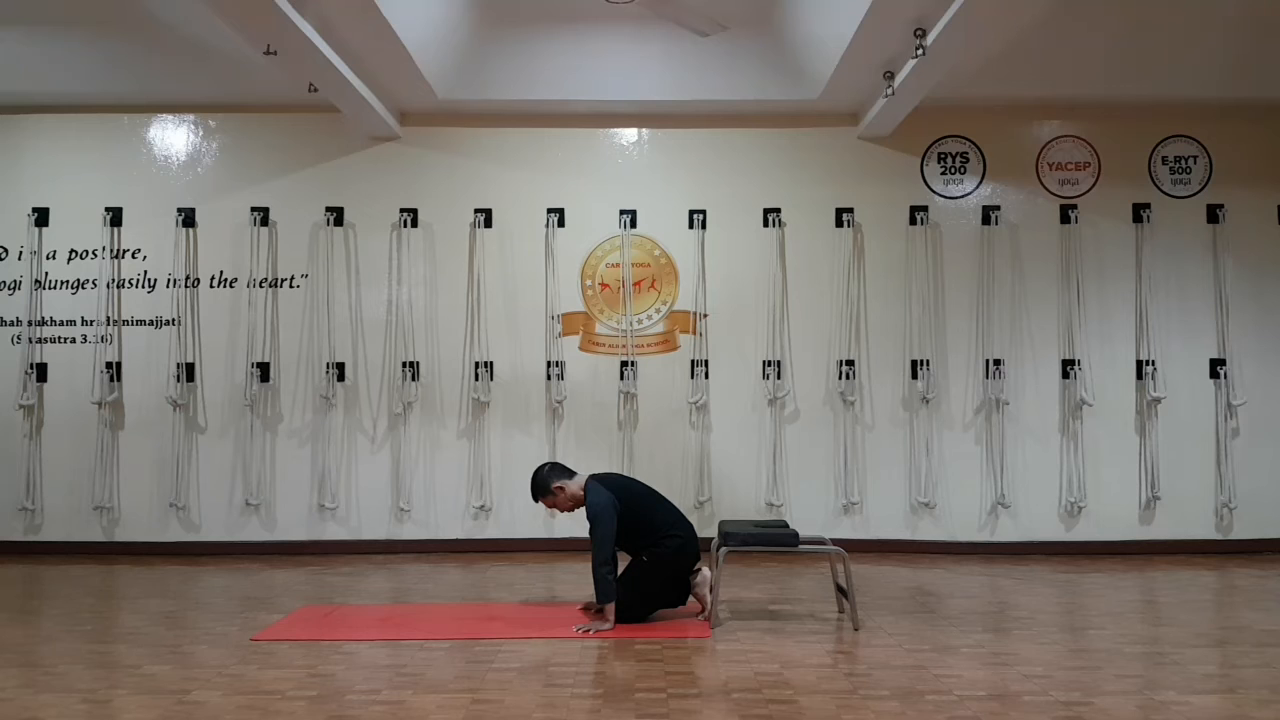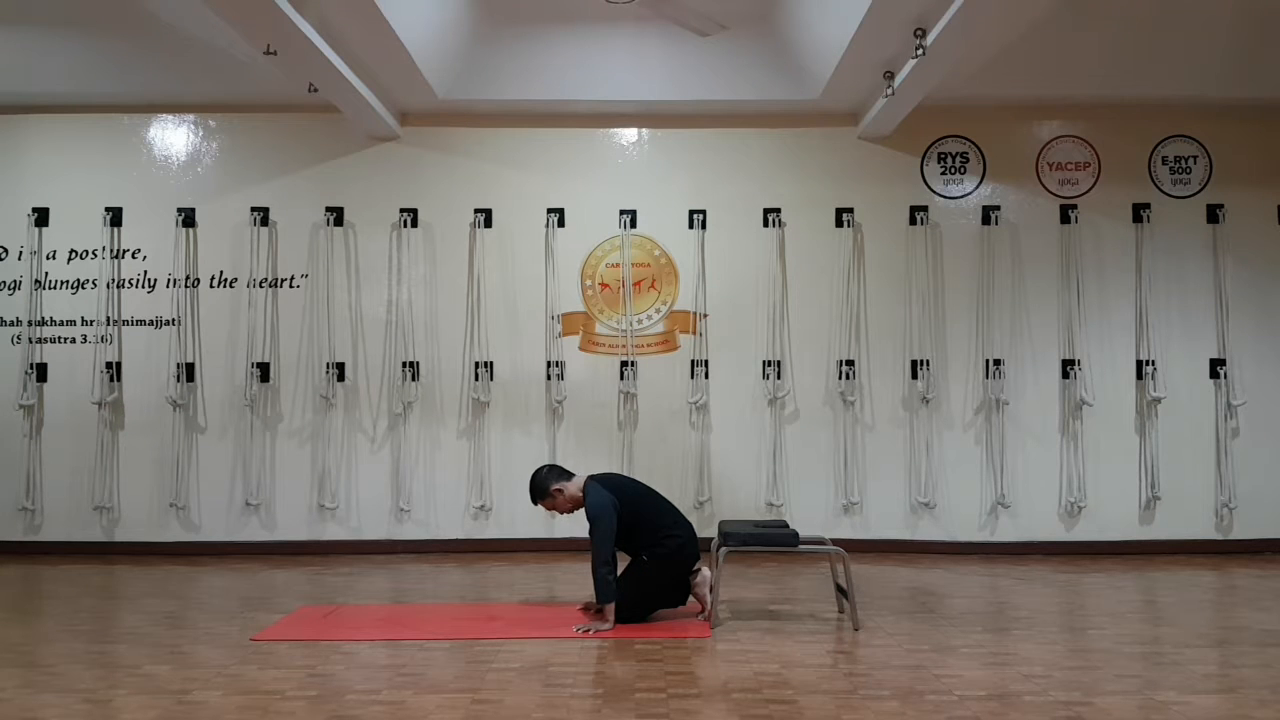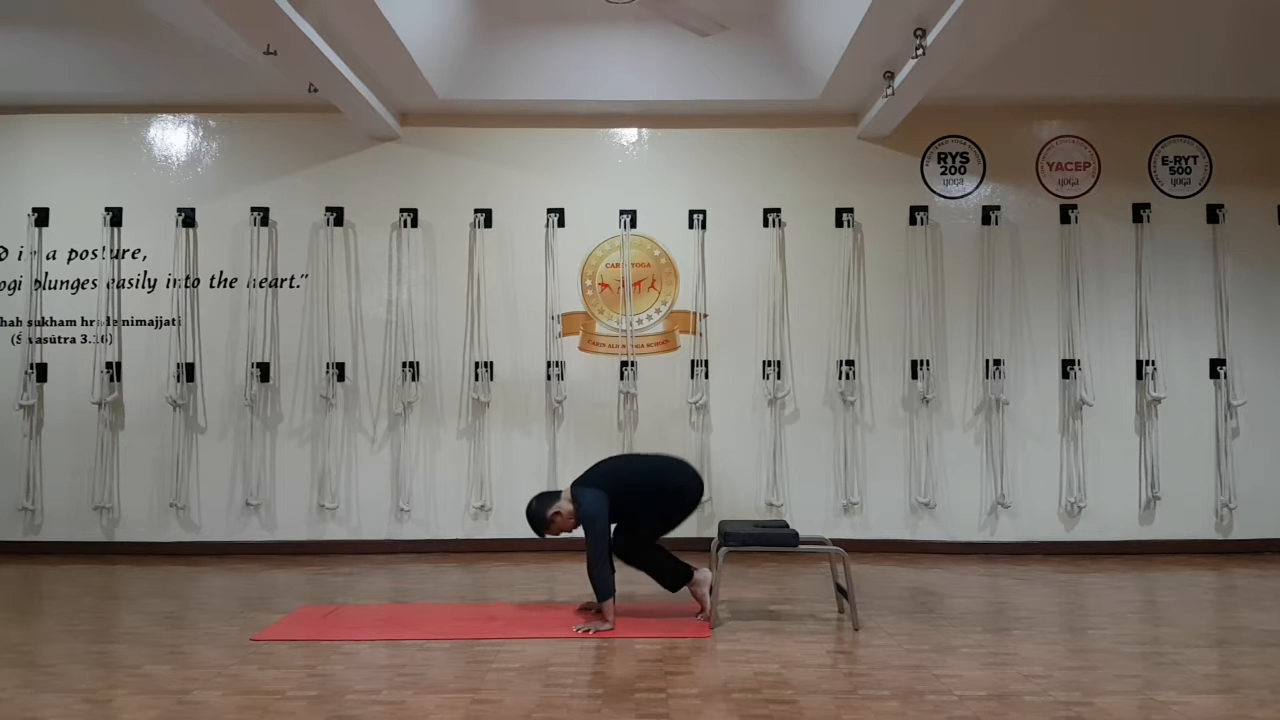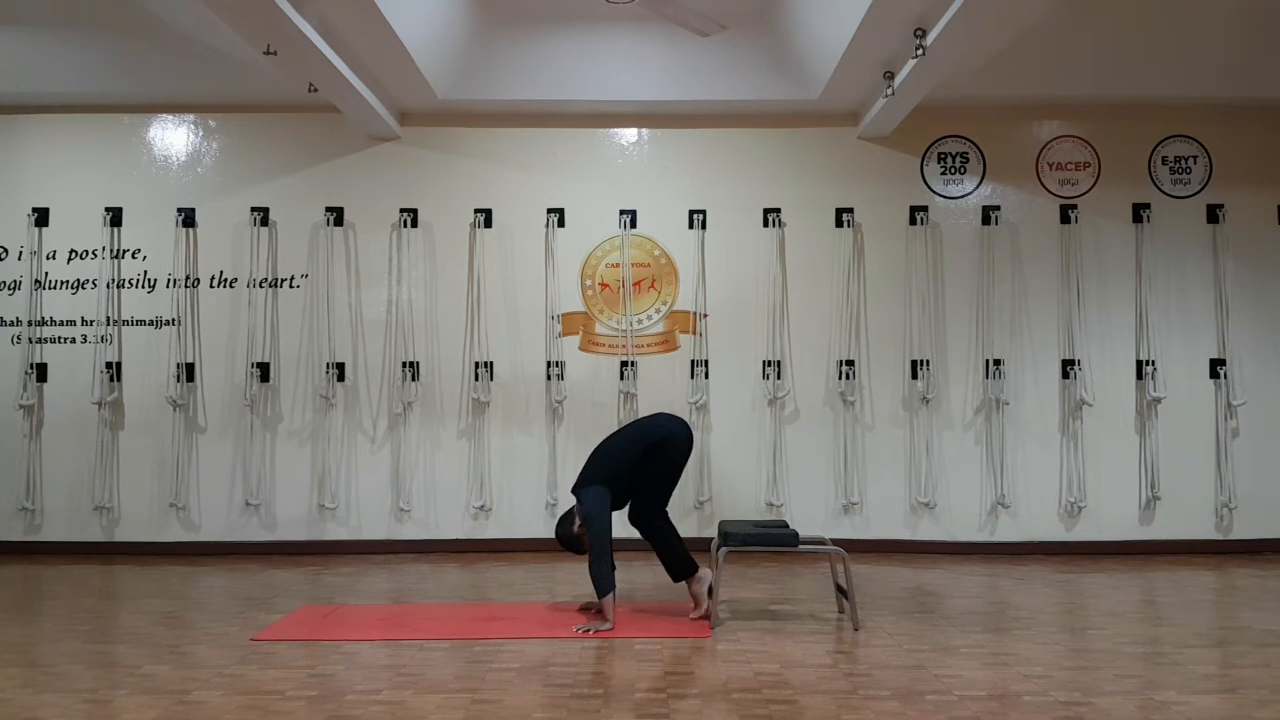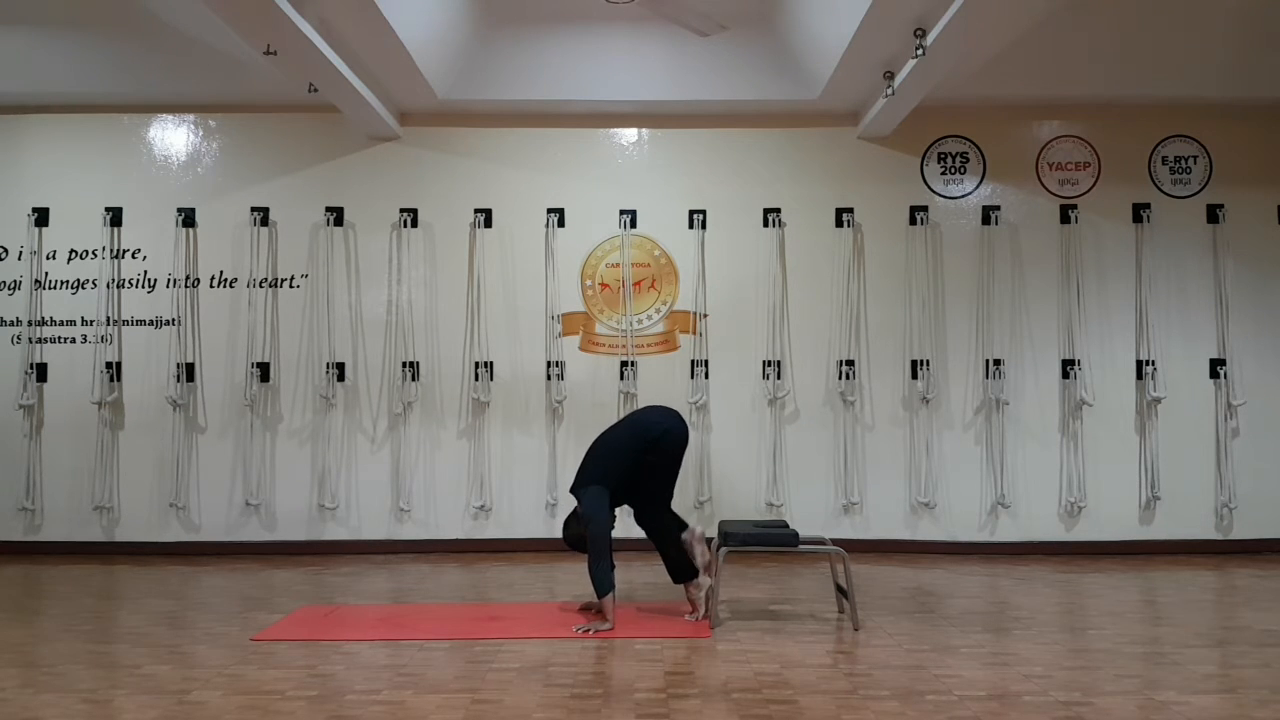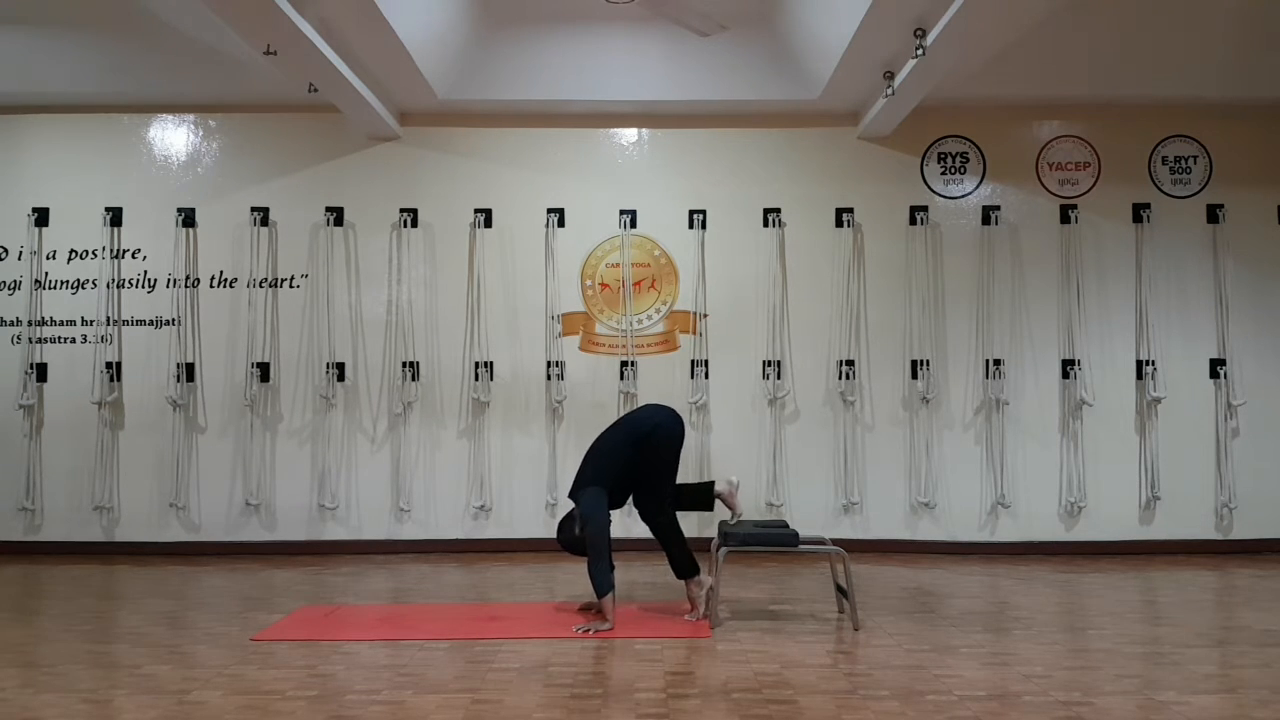
dt=0.7s
person 1, frame 1
left shoulder: (598, 501)
right shoulder: (598, 488)
left elbow: (602, 559)
right elbow: (607, 552)
left wrist: (608, 619)
right wrist: (605, 600)
left hip: (673, 547)
right hip: (675, 543)
left knee: (623, 609)
right knee: (621, 598)
left ankle: (692, 585)
right ankle: (693, 578)
person 1, frame 2
left shoulder: (598, 501)
right shoulder: (597, 489)
left elbow: (602, 560)
right elbow: (606, 553)
left wrist: (608, 619)
right wrist: (605, 601)
left hip: (673, 548)
right hip: (674, 543)
left knee: (623, 610)
right knee: (622, 597)
left ankle: (692, 584)
right ankle: (692, 578)
person 1, frame 3
left shoulder: (589, 505)
right shoulder: (583, 498)
left elbow: (597, 559)
right elbow: (601, 552)
left wrist: (608, 619)
right wrist: (605, 605)
left hip: (680, 484)
right hip: (673, 480)
left knee: (627, 543)
right knee: (631, 541)
left ankle: (693, 579)
right ankle: (693, 577)
person 1, frame 4
left shoulder: (591, 504)
right shoulder: (591, 497)
left elbow: (599, 559)
right elbow: (603, 553)
left wrist: (608, 619)
right wrist: (605, 603)
left hip: (668, 436)
right hip: (663, 435)
left knee: (647, 518)
right knee: (643, 516)
left ankle: (695, 577)
right ankle: (694, 575)
person 1, frame 5
left shoulder: (592, 505)
right shoulder: (593, 498)
left elbow: (598, 559)
right elbow: (602, 551)
left wrist: (608, 619)
right wrist: (606, 603)
left hip: (662, 430)
right hip: (655, 427)
left knee: (651, 515)
right knee: (638, 498)
left ankle: (694, 583)
right ankle: (689, 536)
person 1, frame 6
left shoulder: (589, 506)
right shoulder: (590, 499)
left elbow: (597, 560)
right elbow: (602, 552)
left wrist: (607, 619)
right wrist: (605, 603)
left hip: (658, 427)
right hip: (652, 426)
left knee: (655, 513)
right knee: (647, 503)
left ankle: (694, 582)
right ankle: (718, 489)
